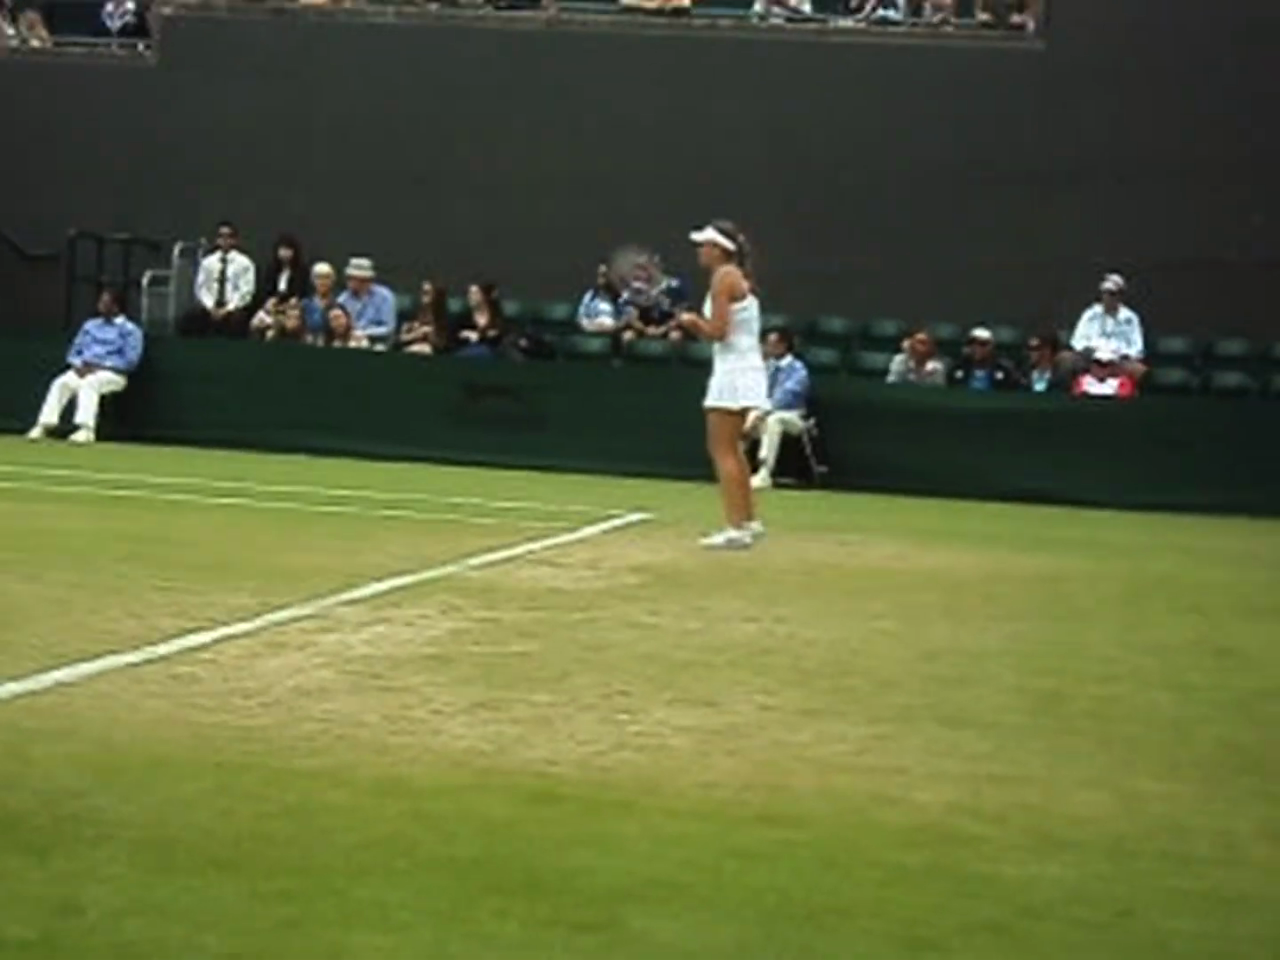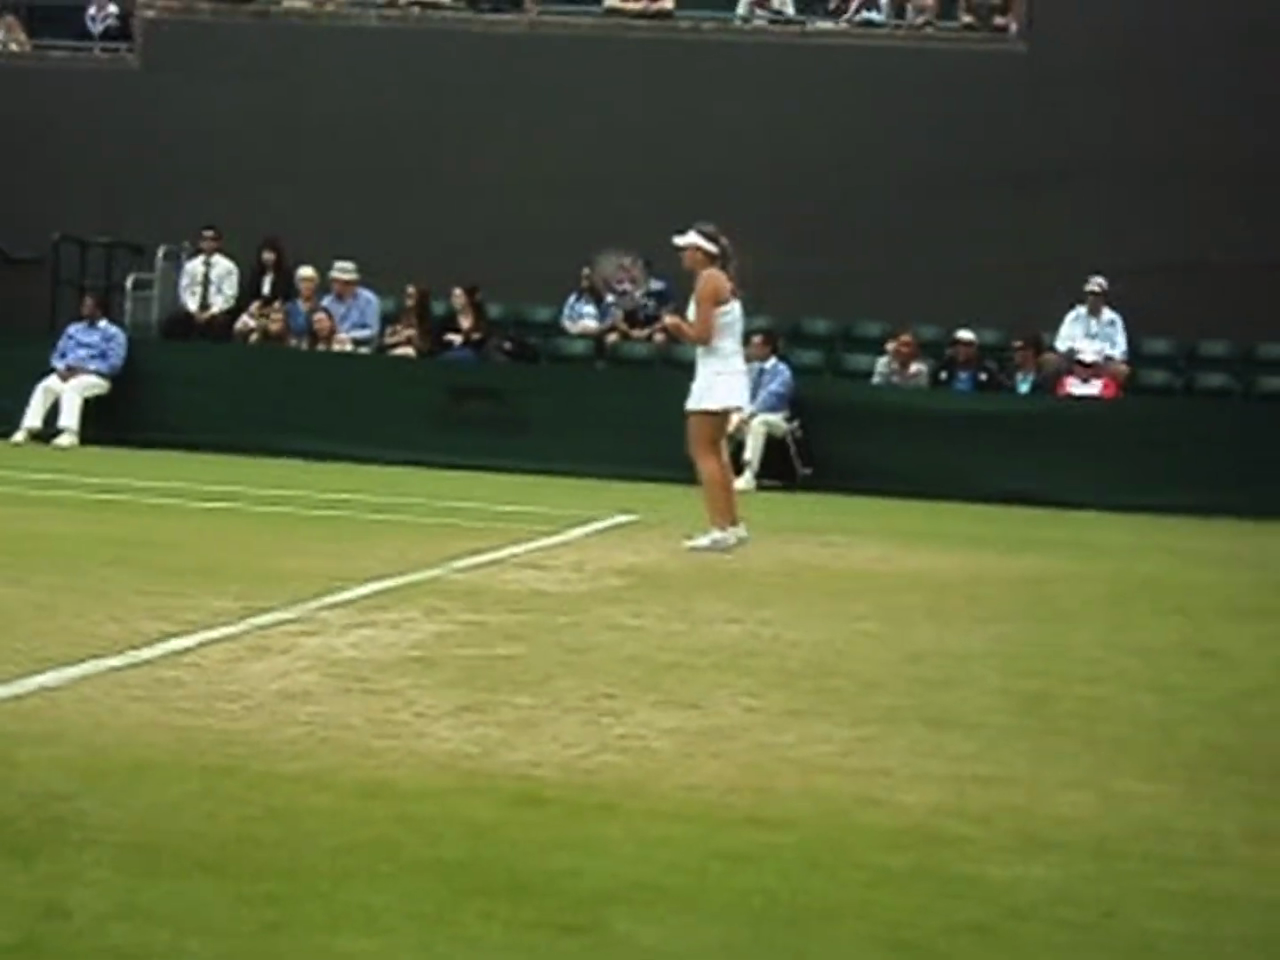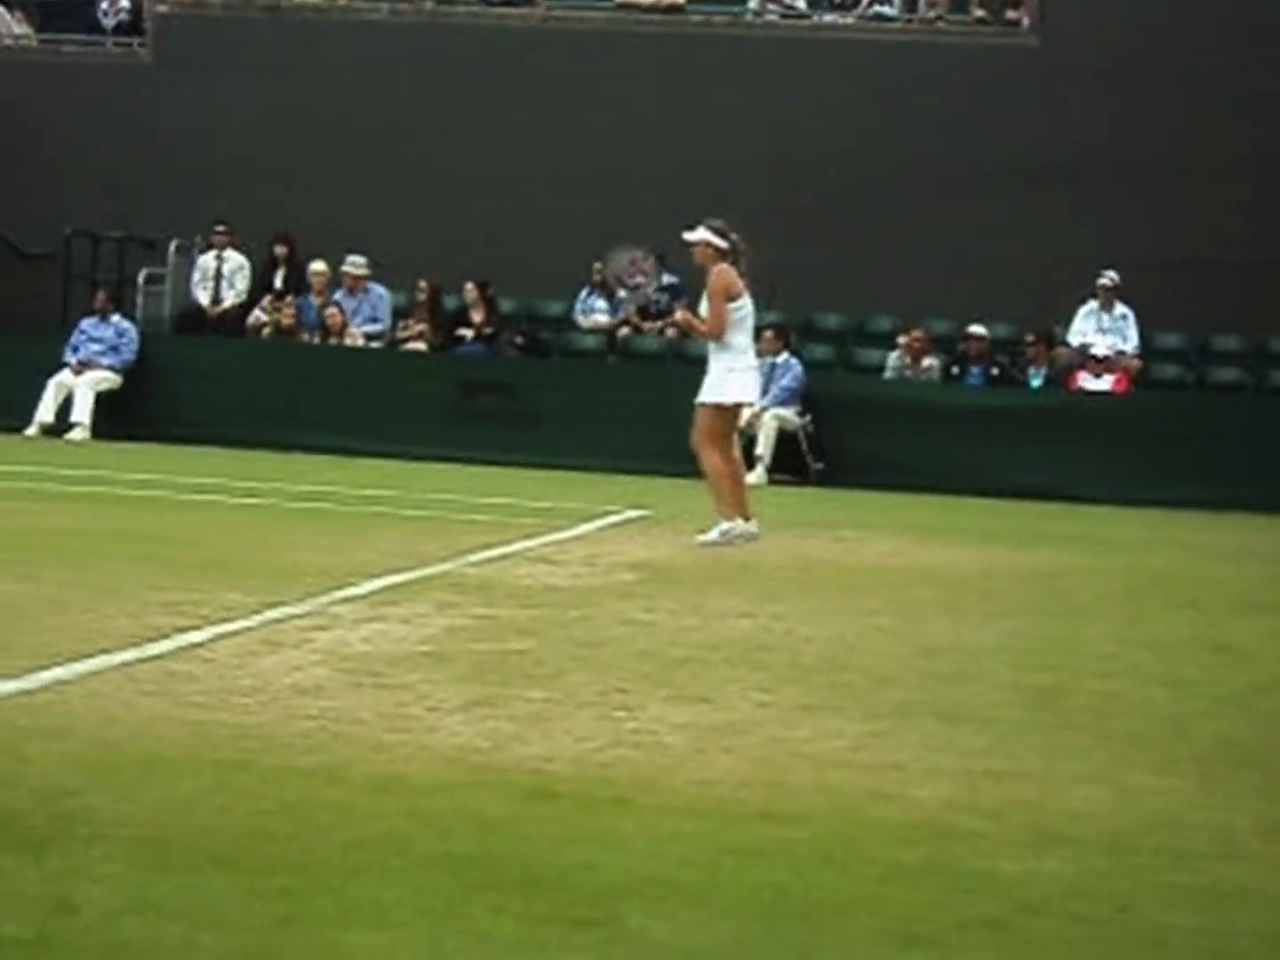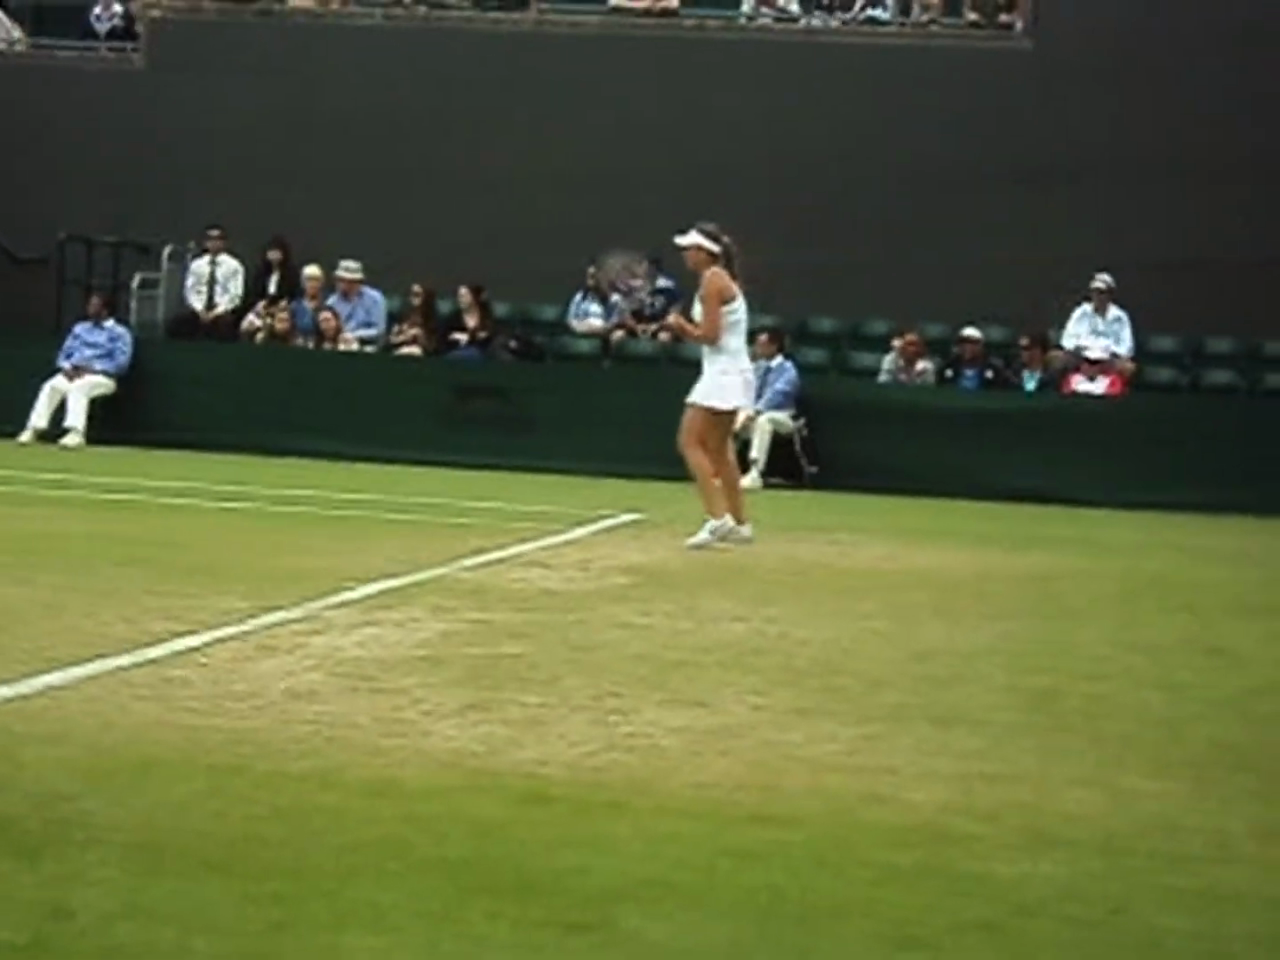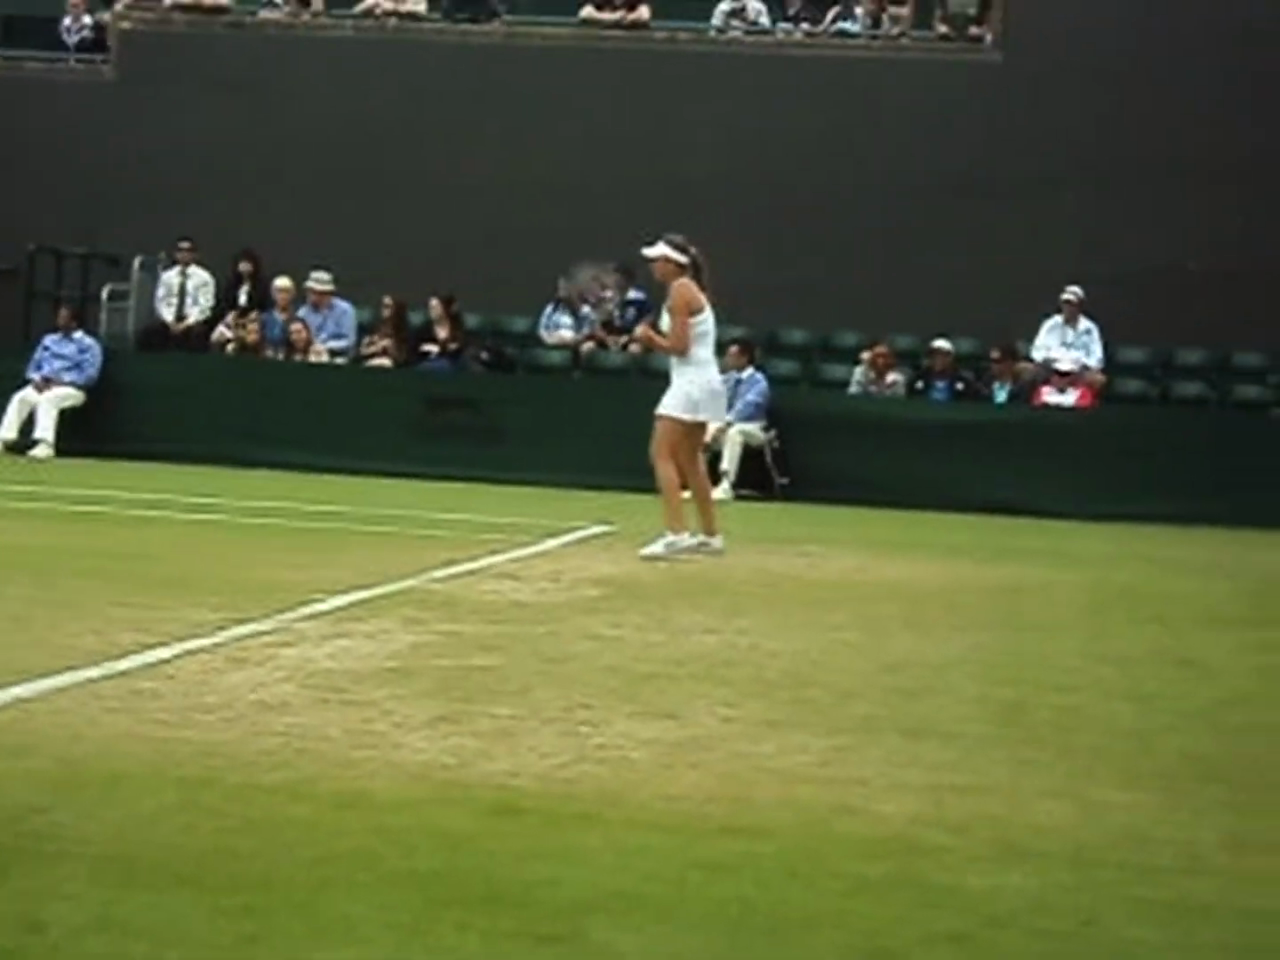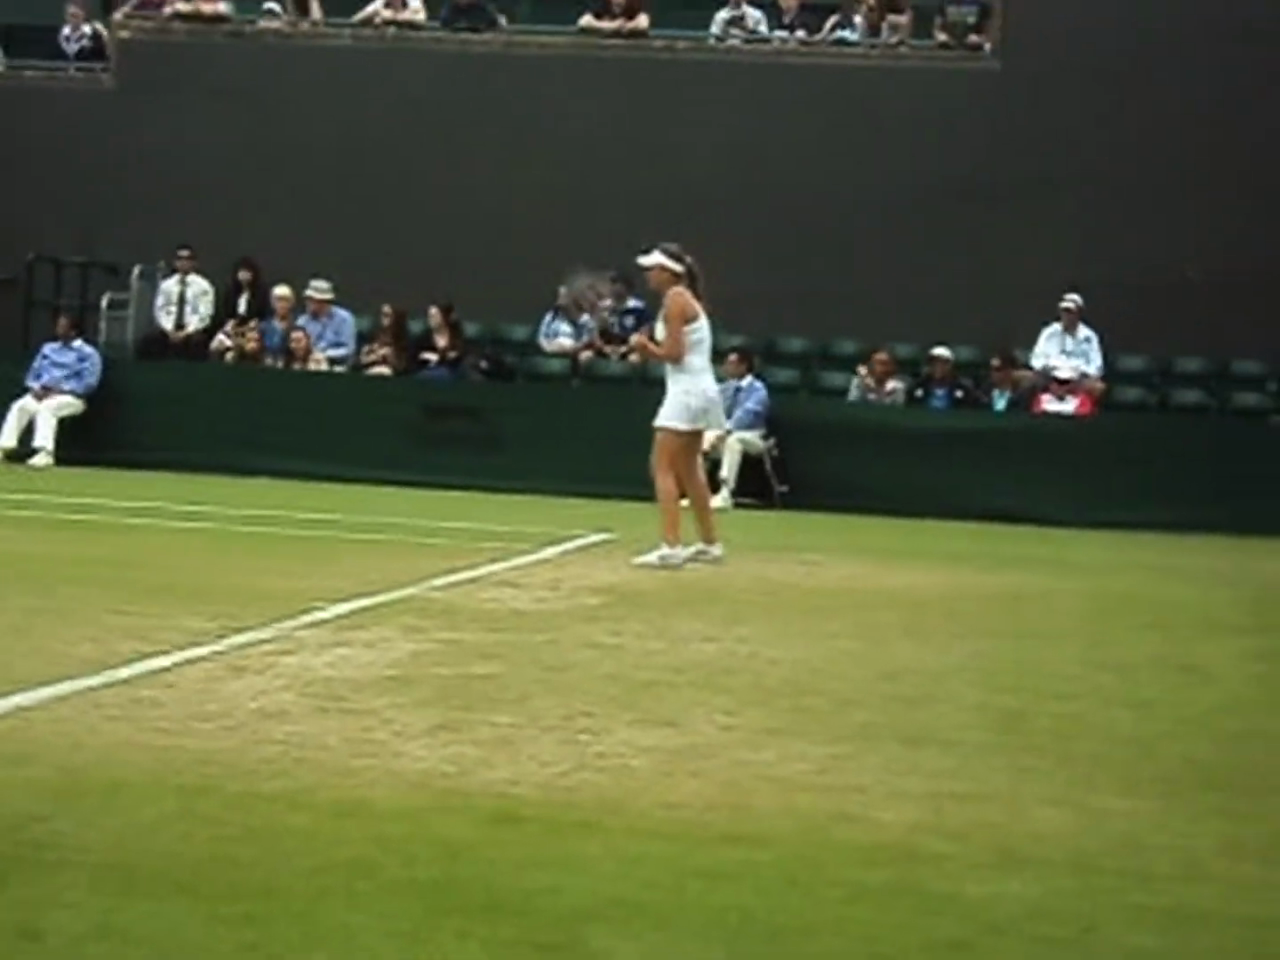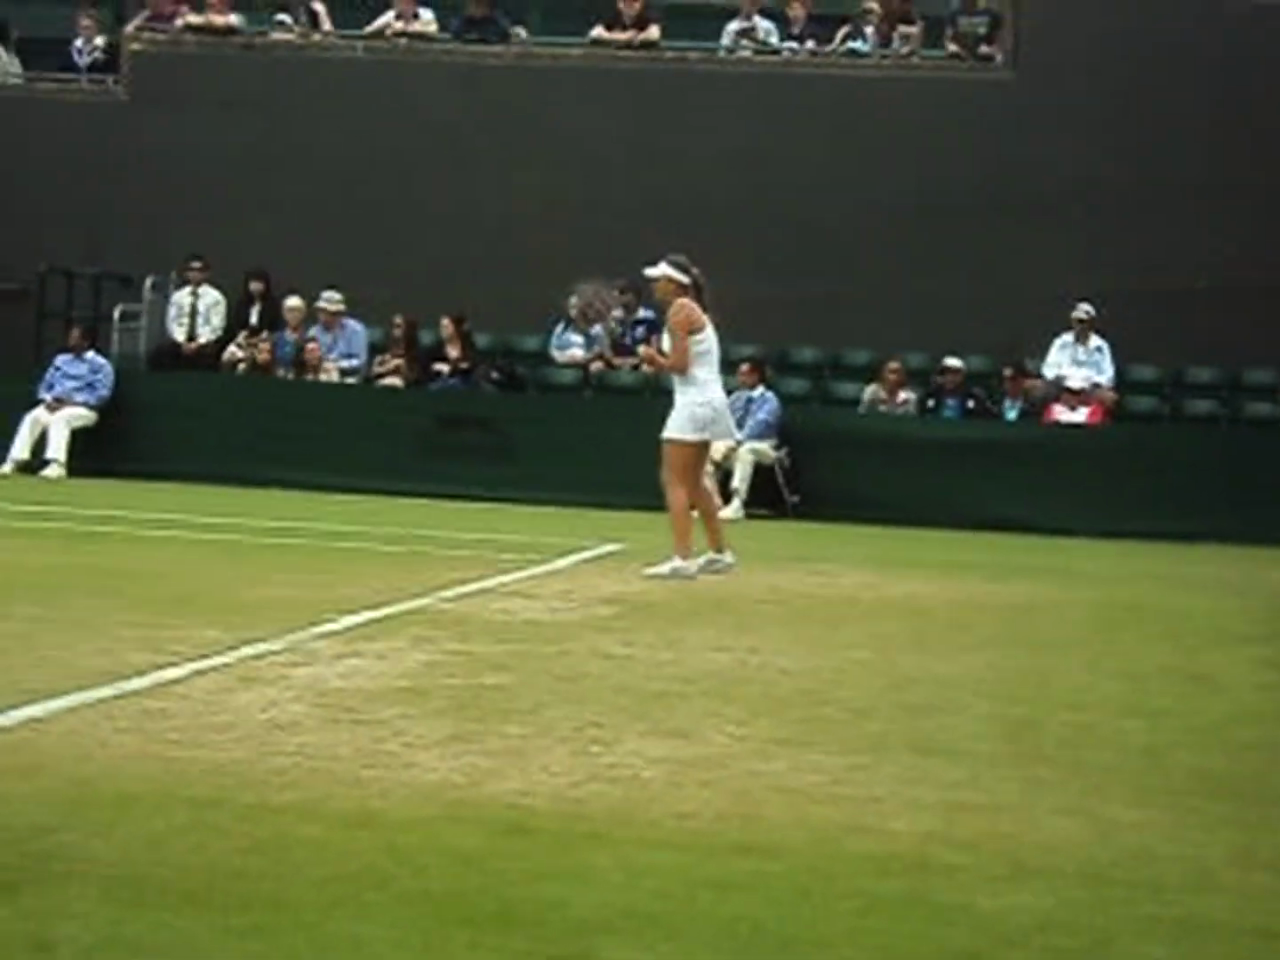
dt=0.1s
person 1, frame 1
left shoulder: (723, 277)
right shoulder: (736, 277)
left elbow: (718, 332)
left wrist: (693, 321)
right wrist: (695, 325)
left hip: (734, 371)
right hip: (741, 370)
left knee: (721, 449)
right knee: (730, 449)
left ankle: (736, 530)
right ankle: (748, 521)
person 1, frame 2
left shoulder: (707, 280)
right shoulder: (719, 281)
left elbow: (702, 336)
left wrist: (677, 325)
right wrist: (679, 329)
left hip: (718, 375)
right hip: (722, 374)
left knee: (701, 451)
right knee: (711, 451)
left ankle: (720, 531)
right ankle: (732, 525)
person 1, frame 3
left shoulder: (718, 276)
right shoulder: (730, 276)
left elbow: (715, 331)
left wrist: (688, 321)
right wrist: (691, 324)
left hip: (729, 371)
right hip: (734, 369)
left knee: (703, 442)
right knee: (723, 446)
left ankle: (729, 521)
right ankle: (744, 520)
person 1, frame 4
left shoulder: (712, 280)
right shoulder: (722, 279)
left elbow: (710, 335)
left wrist: (681, 325)
right wrist: (683, 328)
left hip: (724, 373)
right hip: (729, 373)
left knee: (689, 442)
right knee: (717, 449)
left ankle: (717, 519)
right ankle: (739, 524)
person 1, frame 5
left shoulder: (679, 290)
right shoulder: (690, 290)
left elbow: (679, 347)
left wrist: (650, 336)
right wrist: (652, 340)
left hip: (692, 384)
right hip: (699, 383)
left knee: (661, 454)
right knee: (688, 461)
left ankle: (675, 534)
right ankle: (710, 535)
person 1, frame 6
left shoulder: (674, 300)
right shoulder: (686, 299)
left elbow: (673, 354)
left wrist: (644, 344)
right wrist: (647, 349)
left hip: (687, 393)
right hip: (696, 392)
left knee: (662, 467)
right knee: (687, 470)
left ankle: (671, 547)
right ankle: (709, 544)
person 1, frame 7
left shoulder: (678, 311)
right shoulder: (693, 310)
left elbow: (679, 366)
left wrist: (651, 356)
right wrist: (654, 360)
left hip: (694, 403)
right hip: (705, 402)
left knee: (673, 480)
right knee: (693, 479)
left ankle: (683, 559)
right ankle: (720, 552)
